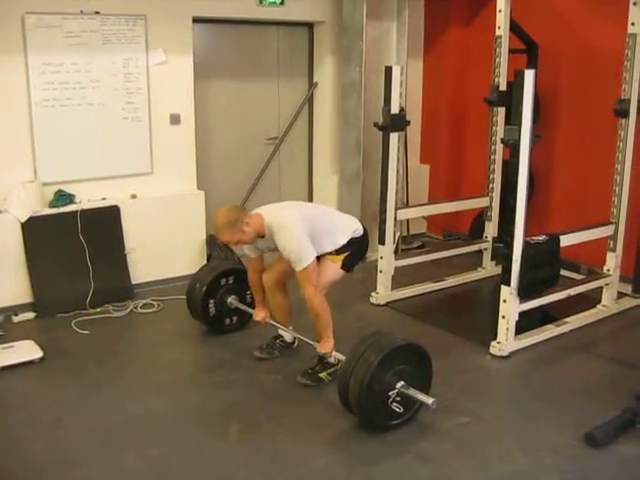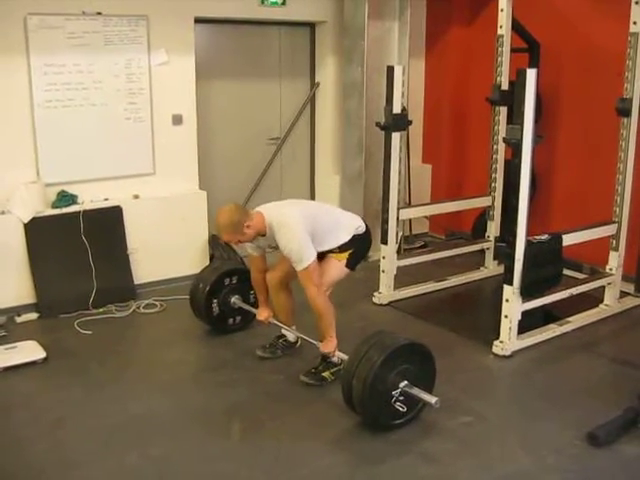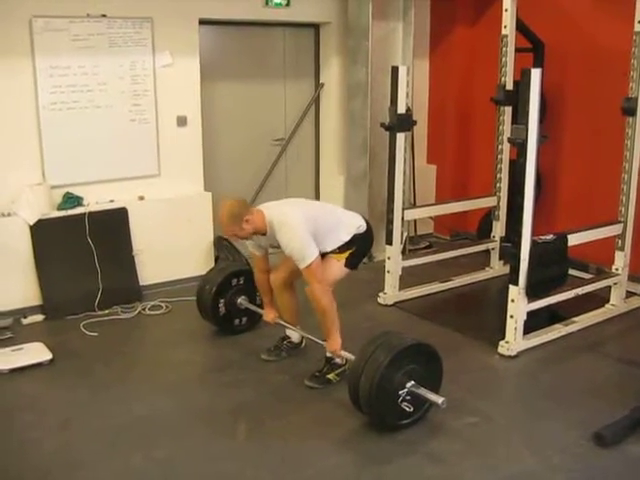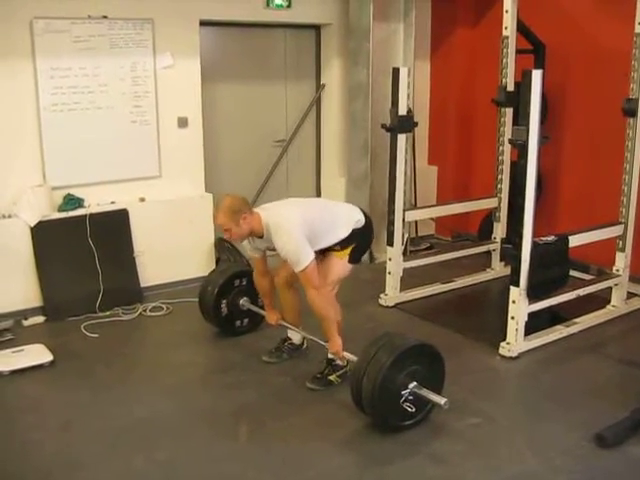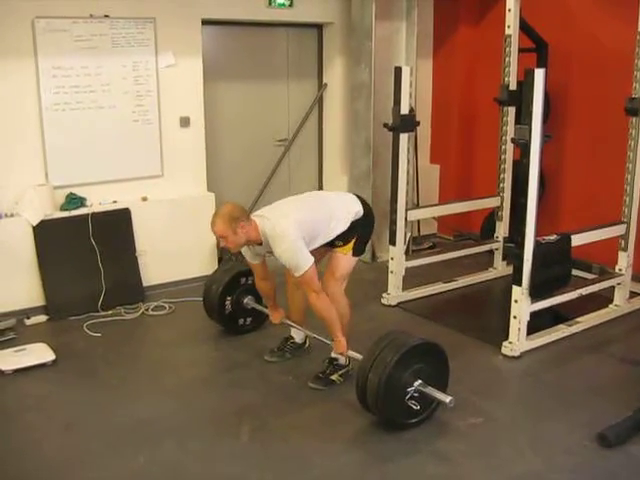
dt=0.2s
person 1, frame 1
left shoulder: (287, 232)
right shoulder: (250, 229)
left elbow: (312, 288)
right elbow: (255, 272)
left wrist: (327, 339)
right wrist: (260, 305)
left hip: (351, 238)
right hip: (320, 236)
left knee: (310, 291)
right knee: (270, 279)
left ankle: (328, 359)
right ankle: (286, 338)
person 1, frame 2
left shoulder: (289, 231)
right shoulder: (252, 226)
left elbow: (313, 288)
right elbow: (258, 271)
left wrist: (330, 338)
right wrist: (263, 305)
left hip: (353, 235)
right hip: (322, 235)
left knee: (318, 289)
right knee: (274, 279)
left ankle: (331, 359)
right ankle: (289, 338)
person 1, frame 3
left shoulder: (290, 230)
right shoulder: (254, 225)
left elbow: (317, 285)
right elbow: (261, 271)
left wrist: (334, 336)
right wrist: (268, 306)
left hip: (354, 235)
right hip: (325, 234)
left knee: (315, 290)
right knee: (278, 279)
left ankle: (336, 360)
right ankle: (293, 339)
person 1, frame 4
left shoulder: (286, 233)
right shoulder: (251, 230)
left elbow: (314, 289)
right elbow: (261, 274)
left wrist: (334, 338)
right wrist: (270, 308)
left hip: (354, 228)
right hip: (327, 229)
left knee: (324, 288)
right knee: (282, 279)
left ankle: (337, 362)
right ankle: (295, 340)
person 1, frame 5
left shoulder: (283, 239)
right shoulder: (249, 236)
left elbow: (315, 292)
right elbow: (262, 278)
left wrist: (338, 338)
right wrist: (273, 308)
left hip: (354, 216)
right hip: (328, 216)
left knee: (332, 286)
right knee: (294, 276)
left ankle: (340, 361)
right ankle: (297, 339)
